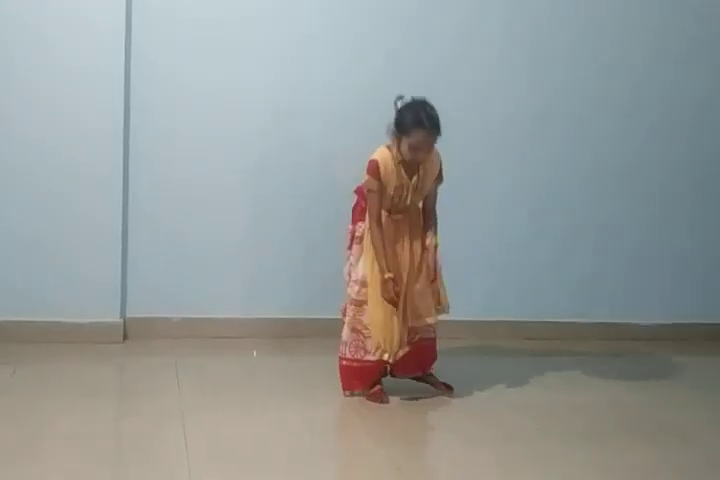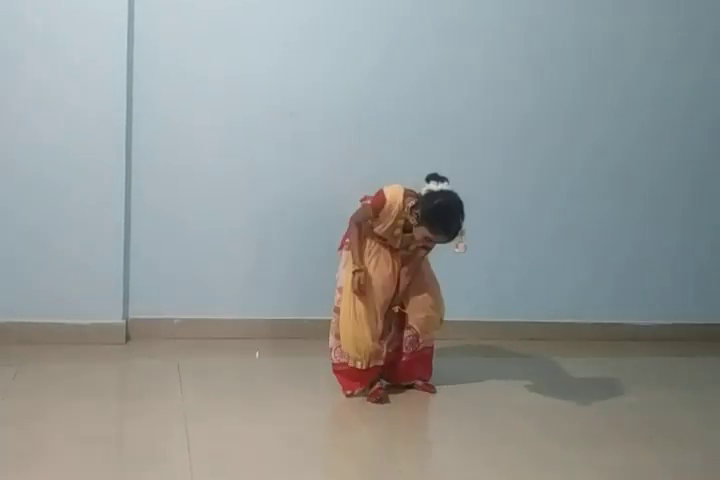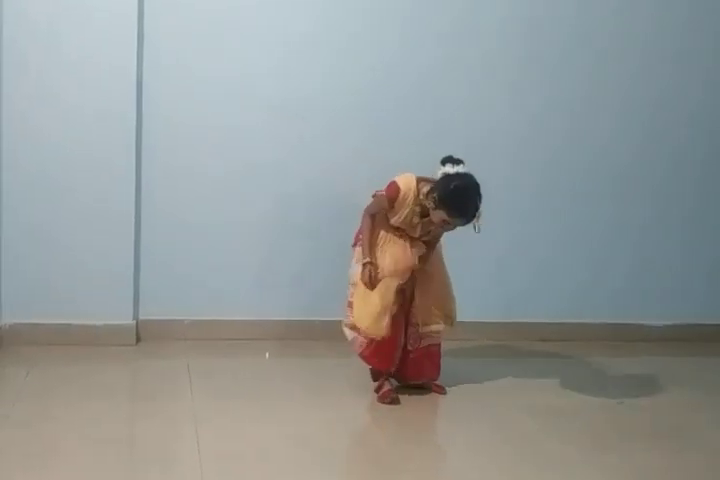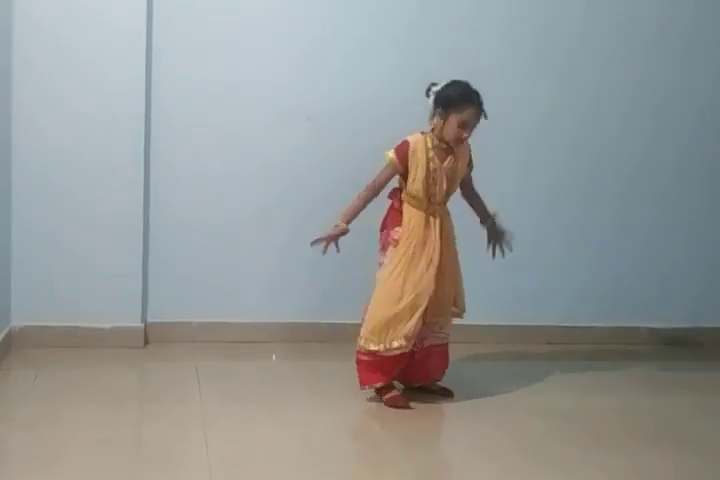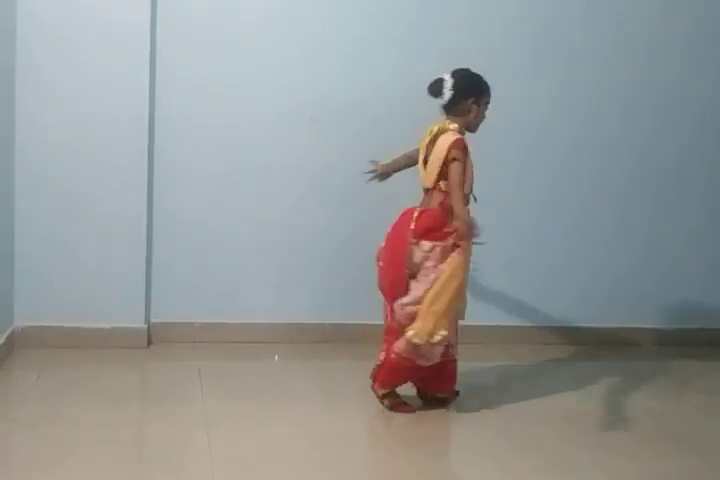
dt=0.4s
person 1, frame 1
left shoulder: (433, 163)
right shoulder: (380, 163)
left elbow: (429, 208)
right elbow: (375, 219)
left wrist: (430, 249)
right wrist: (385, 273)
left hip: (410, 229)
right hip: (375, 229)
left knee: (422, 297)
right knee: (370, 301)
left ankle: (420, 368)
right ankle: (368, 378)
person 1, frame 2
left shoulder: (431, 230)
right shoulder: (389, 200)
left elbow: (410, 267)
right elbow: (355, 222)
left wrist: (397, 303)
right wrist: (358, 267)
left hip: (402, 253)
right hip: (368, 244)
left knee: (423, 306)
right knee: (361, 310)
left ankle: (410, 372)
right ankle: (367, 377)
person 1, frame 3
left shoulder: (446, 213)
right shoulder: (403, 189)
left elbow: (430, 245)
right elbow: (369, 214)
left wrist: (415, 271)
right wrist: (367, 260)
left hip: (417, 246)
right hip: (383, 241)
left knee: (430, 305)
right knee: (375, 307)
left ankle: (419, 373)
right ankle: (382, 376)
person 1, frame 4
left shoulder: (462, 153)
right shoulder: (411, 147)
left elbow: (468, 190)
right elbow: (375, 186)
left wrist: (490, 223)
right wrist: (343, 223)
left hip: (438, 233)
right hip: (405, 231)
left knee: (437, 305)
right knee: (397, 305)
left ankle: (422, 375)
right ankle: (383, 379)
person 1, frame 5
left shoulder: (437, 136)
right shoulder: (456, 143)
left elbow: (415, 156)
right elbow: (456, 191)
left wrist: (386, 169)
right wrist: (464, 222)
left hip: (425, 227)
right hip: (440, 233)
left knee: (435, 311)
right knee: (430, 311)
left ankle: (434, 385)
right ankle: (386, 382)
